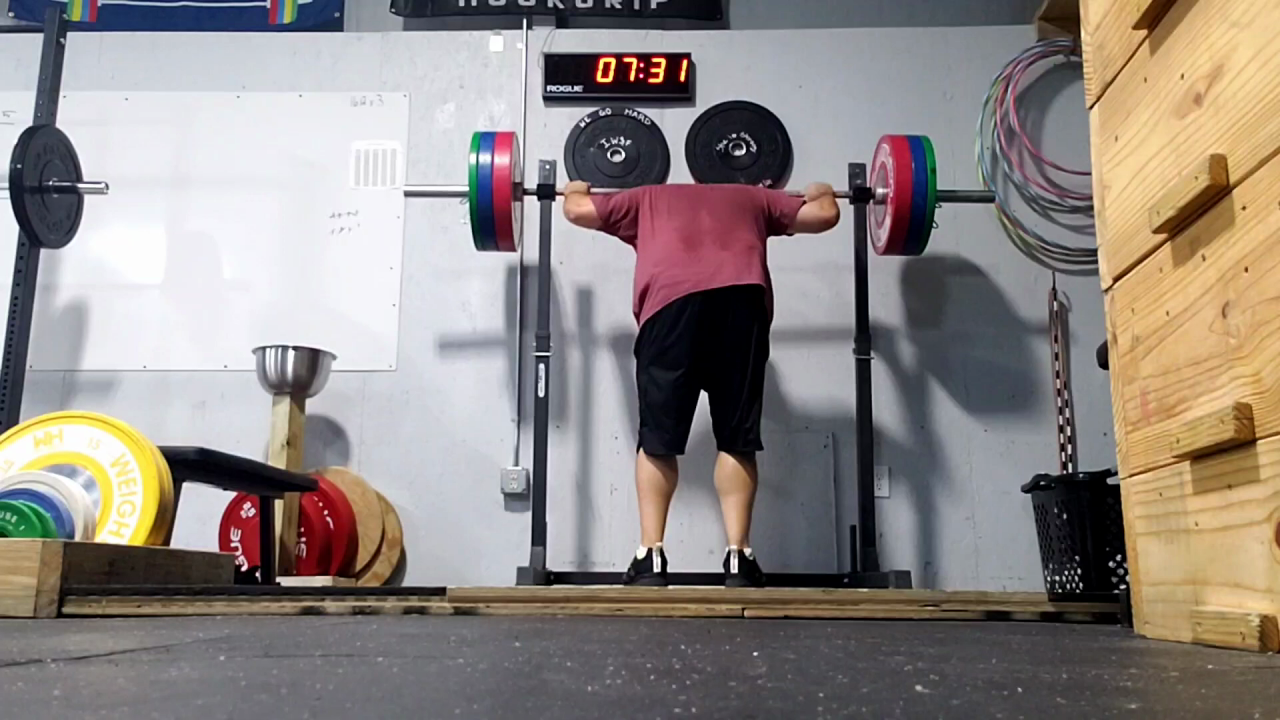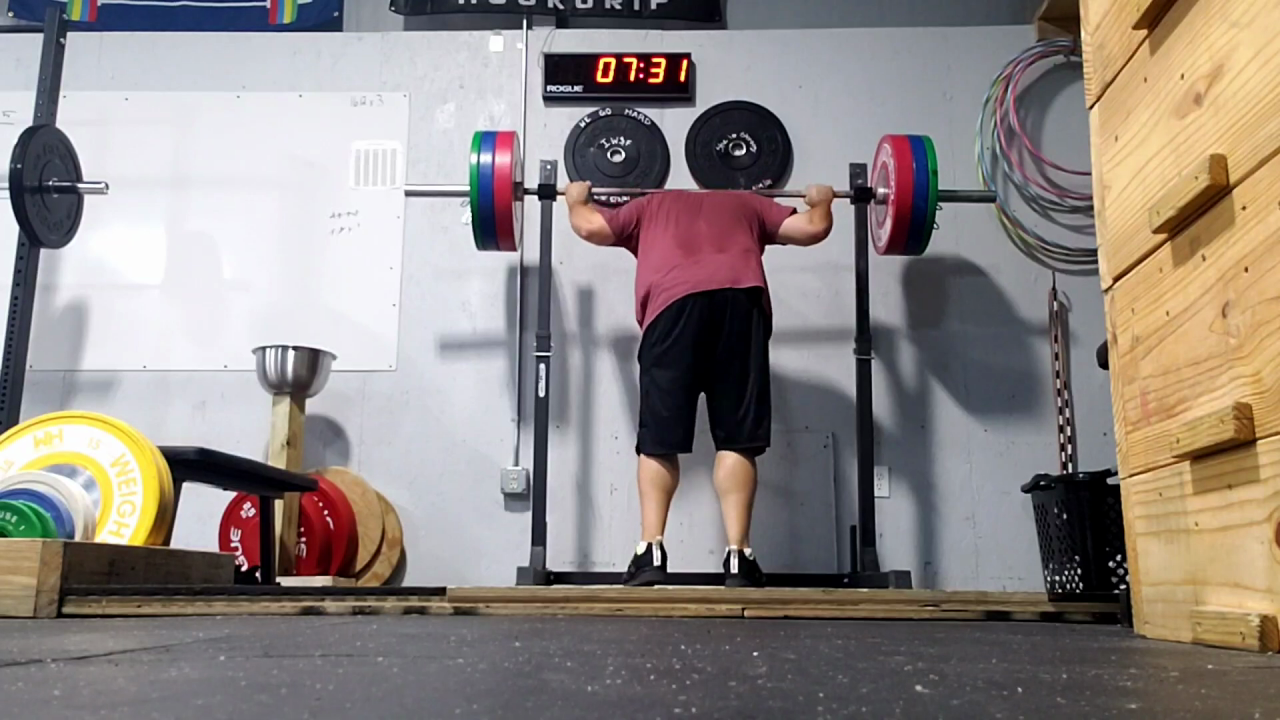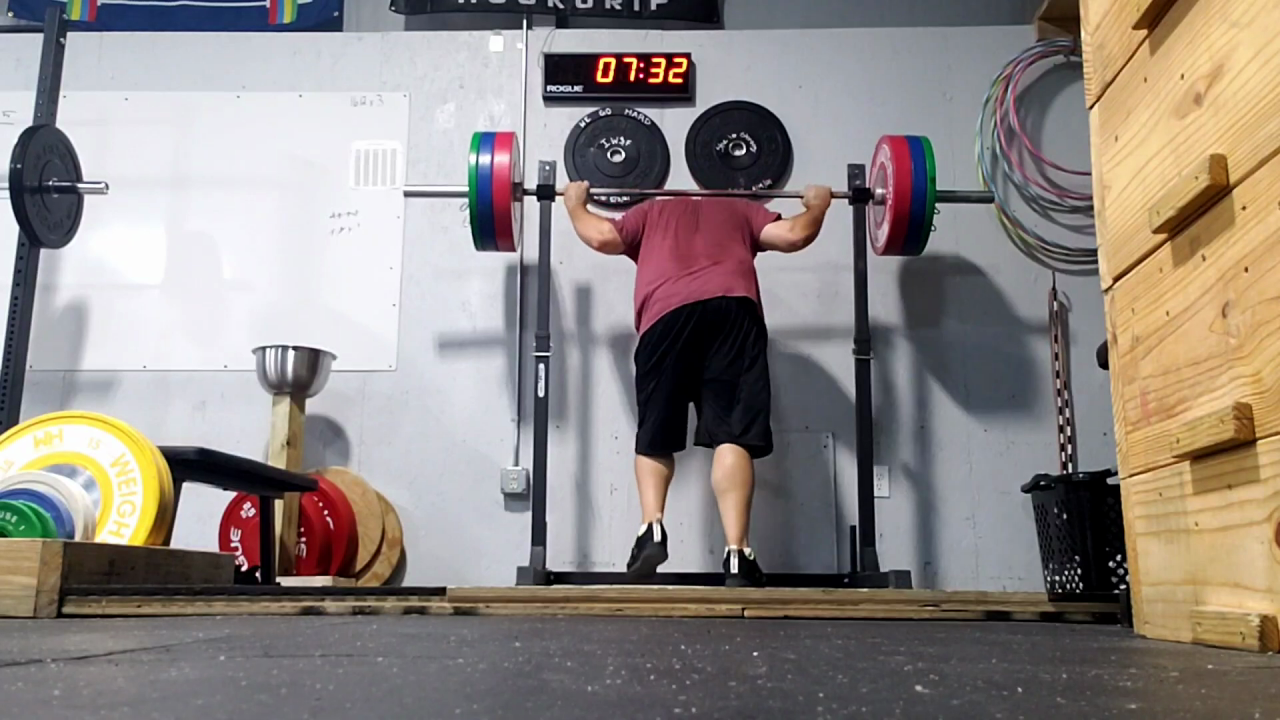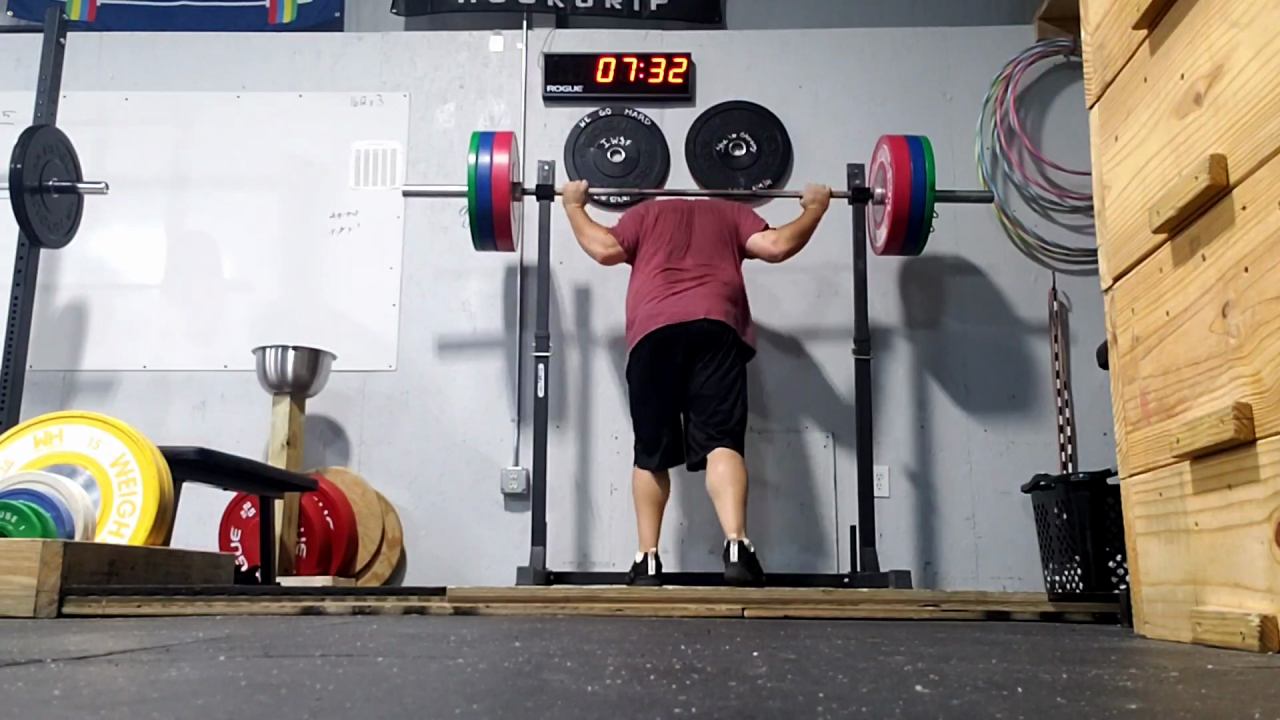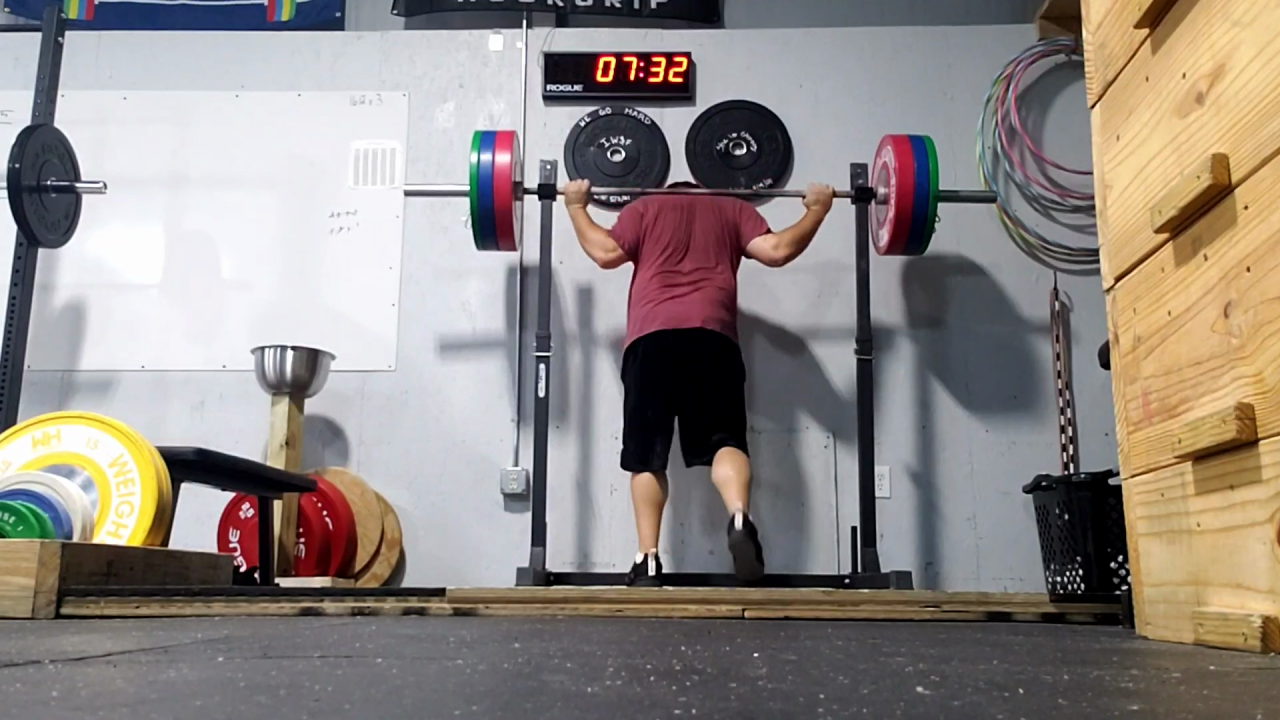
dt=0.2s
person 1, frame 1
left shoulder: (648, 198)
right shoulder: (750, 197)
left elbow: (578, 210)
right elbow: (825, 215)
left wrist: (573, 191)
right wrist: (821, 196)
left hip: (671, 300)
right hip: (741, 297)
left knee: (657, 440)
right knee: (736, 440)
left ankle: (650, 559)
right ankle: (738, 560)
person 1, frame 2
left shoulder: (652, 206)
right shoulder: (747, 203)
left elbow: (590, 227)
right elbow: (813, 229)
left wrist: (576, 200)
right wrist: (821, 203)
left hip: (673, 304)
right hip: (740, 299)
left knee: (658, 439)
right knee: (736, 439)
left ankle: (651, 552)
right ankle: (737, 559)
person 1, frame 3
left shoulder: (651, 211)
right shoulder: (740, 209)
left elbow: (602, 237)
right elbow: (792, 236)
left wrist: (574, 204)
right wrist: (817, 206)
left hip: (667, 313)
right hip: (733, 309)
left knee: (655, 440)
right knee: (732, 438)
left ankle: (652, 531)
right ankle: (737, 557)
person 1, frame 4
left shoulder: (644, 212)
right shoulder: (731, 212)
left elbow: (605, 249)
right elbow: (776, 246)
left wrist: (573, 206)
right wrist: (814, 209)
left hip: (655, 332)
right hip: (716, 328)
left knee: (651, 453)
right knee: (722, 442)
left ankle: (648, 561)
right ankle: (736, 548)
person 1, frame 5
left shoulder: (644, 207)
right shoulder: (733, 209)
left elbow: (606, 253)
right elbow: (776, 251)
left wrist: (576, 207)
right wrist: (816, 210)
left hip: (651, 336)
right hip: (712, 334)
left knee: (646, 454)
right knee: (724, 442)
left ankle: (648, 563)
right ankle: (740, 521)
